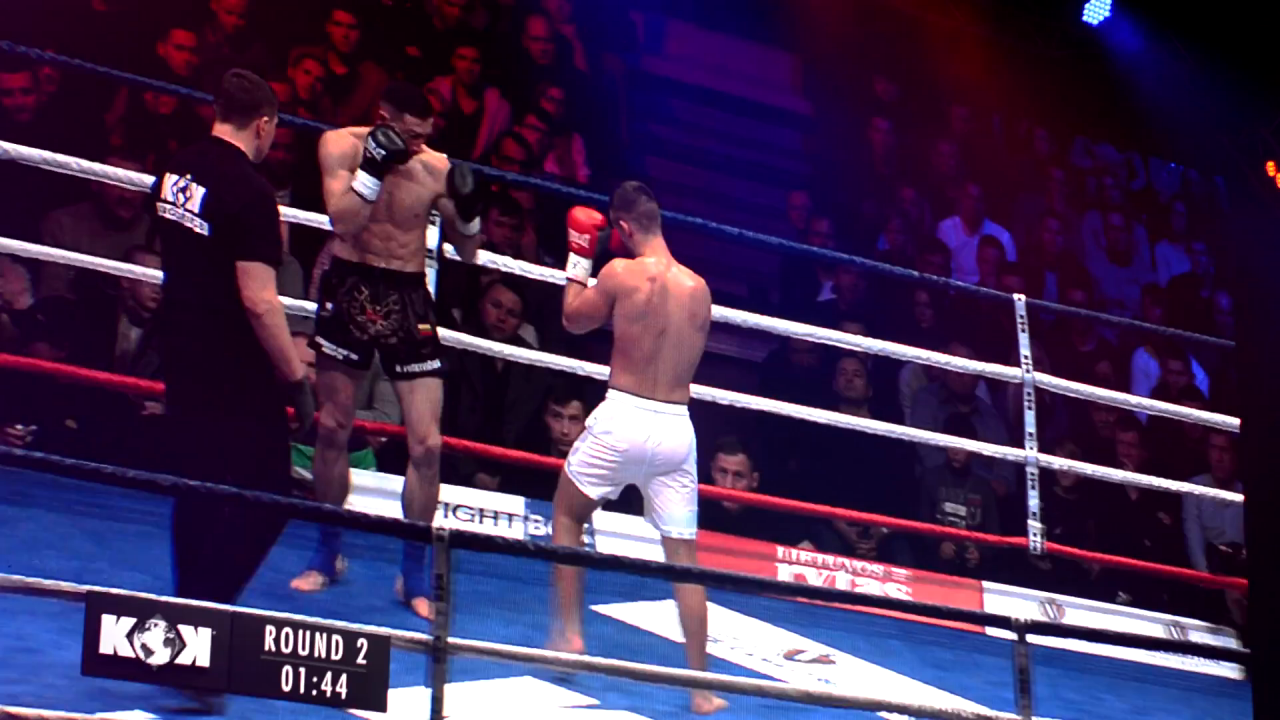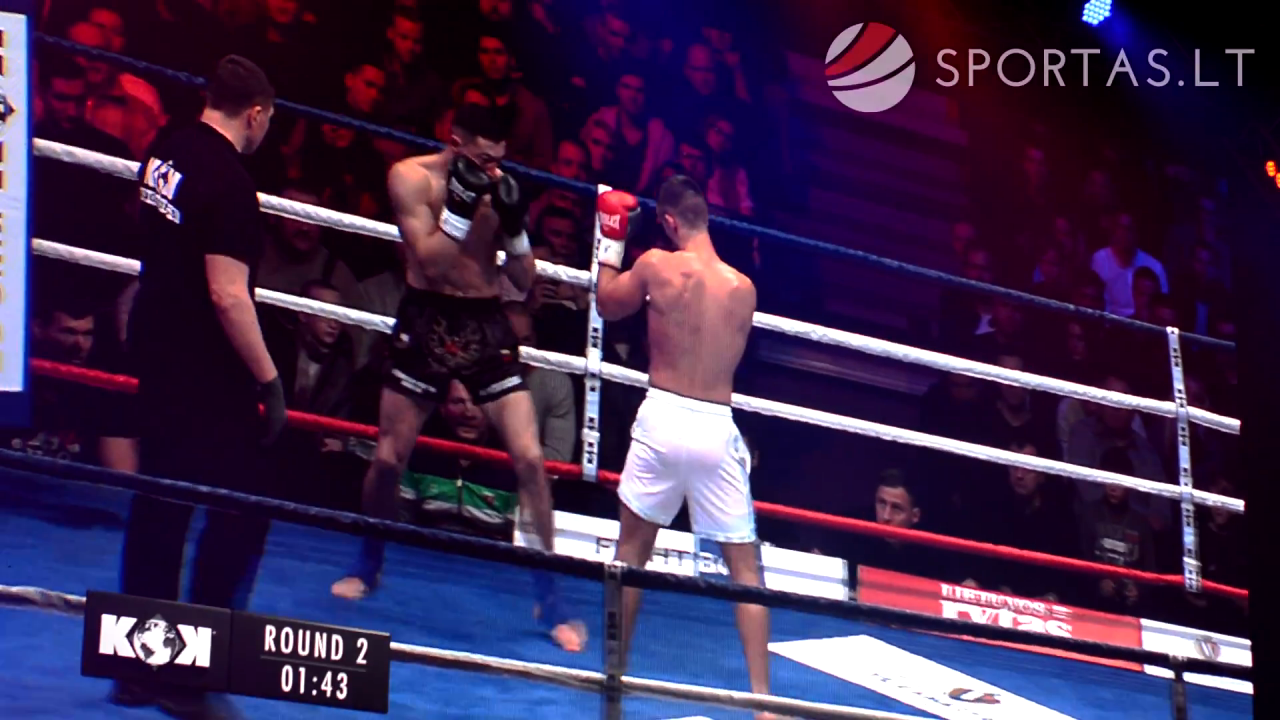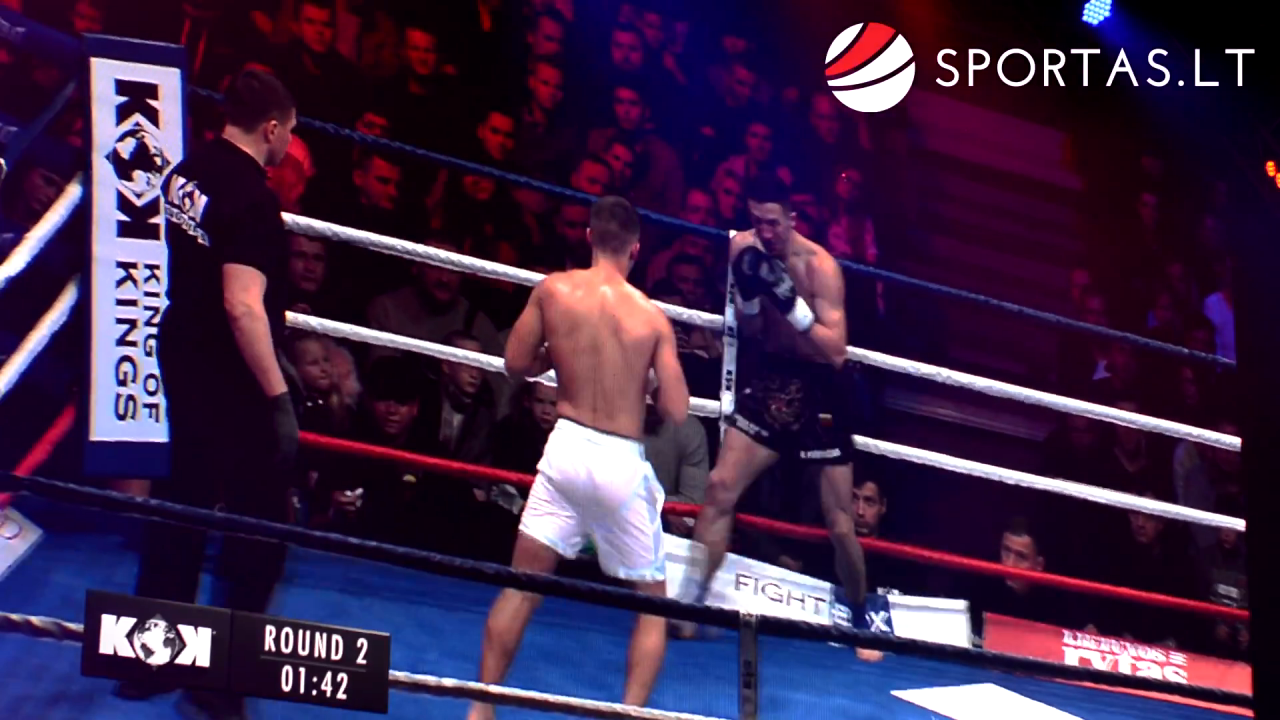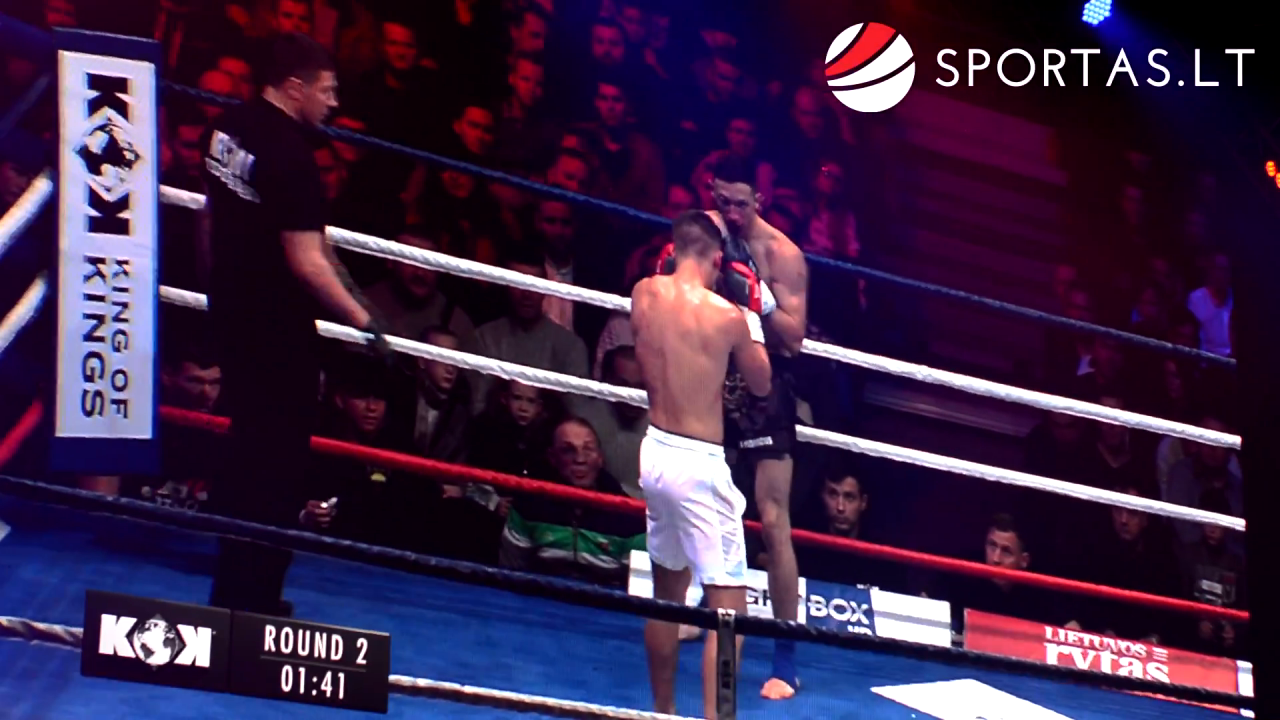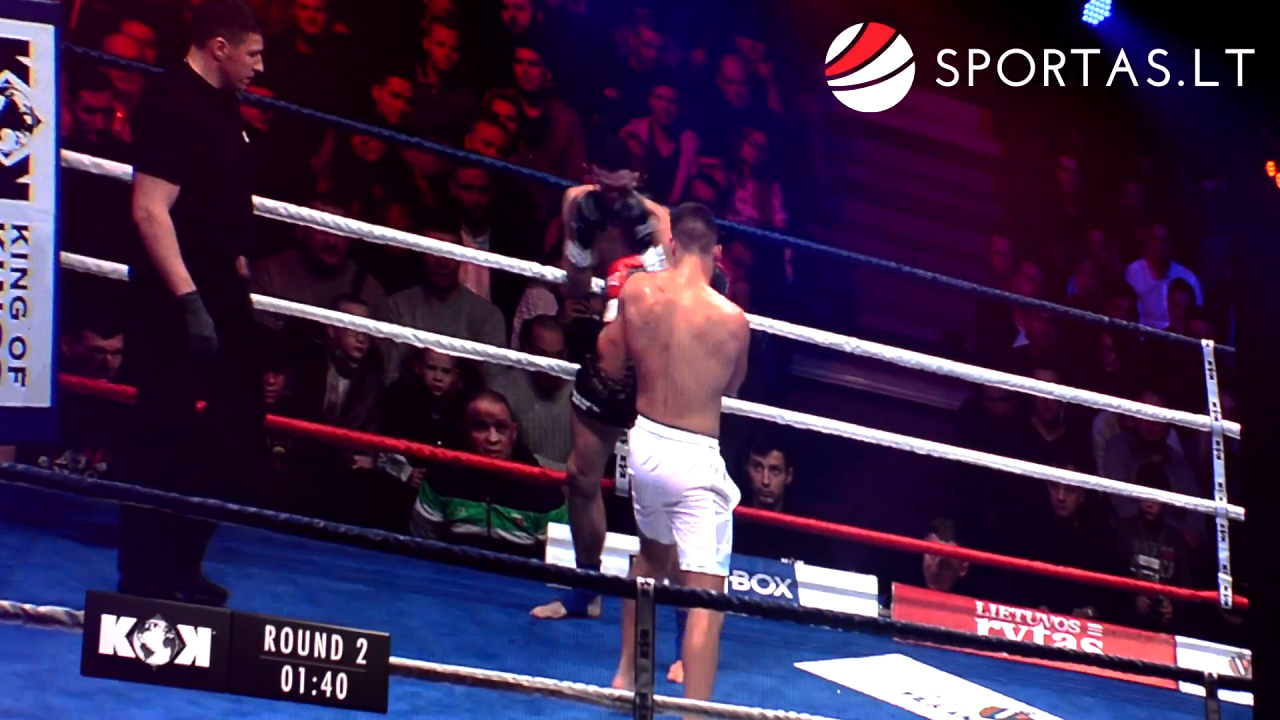
dt=1s
person 1, frame 1
left shoulder: (175, 173)
right shoulder: (247, 191)
right elbow: (259, 301)
right wrist: (298, 380)
left hip: (182, 358)
right hip: (234, 371)
left knee: (202, 501)
right knee: (260, 500)
person 1, frame 2
left shoulder: (164, 153)
right shoulder: (228, 181)
right elbow: (228, 296)
right wrist: (270, 378)
left hip: (156, 349)
right hip: (203, 364)
left knee: (162, 499)
right knee: (239, 505)
person 1, frame 3
left shoulder: (192, 168)
right shoulder: (251, 197)
right elbow: (244, 307)
right wrist: (280, 397)
left hip: (184, 357)
right hip: (231, 373)
left knee: (186, 498)
right knee: (259, 523)
person 1, frame 4
left shoulder: (231, 126)
right shoulder: (289, 153)
left elbow: (212, 218)
right elbow: (309, 263)
right wrist: (366, 323)
left hip: (235, 313)
right hip: (273, 324)
left knee: (253, 448)
right knee: (276, 460)
left ankle: (239, 592)
right ankle: (246, 604)
person 1, frame 5
left shoulder: (221, 104)
right shoulder: (170, 104)
right elbow: (149, 210)
left wrist: (240, 284)
right wrist: (189, 300)
left hip: (218, 290)
right hip: (177, 297)
left knee: (240, 423)
right knee: (165, 440)
left ankle: (178, 561)
right ankle: (145, 581)
person 2, frame 1
left shoulder: (619, 273)
right shoulder: (699, 288)
left elbow: (574, 320)
left wrist: (579, 254)
left hip: (622, 417)
right hip: (674, 428)
left knee: (566, 519)
right knee: (683, 560)
left ankle: (569, 632)
person 2, frame 2
left shoulder: (657, 264)
right shoulder: (744, 287)
left elbow: (608, 303)
left wrist: (610, 238)
left hip: (662, 419)
right hip: (717, 431)
left knee: (634, 549)
right knee: (743, 570)
right ankle: (763, 697)
person 2, frame 3
left shoulder: (552, 290)
right shoulder: (651, 316)
left elbow: (517, 364)
right elbow: (677, 411)
left hip: (566, 451)
right hip: (621, 464)
left knee: (521, 587)
right knee: (652, 607)
person 2, frame 4
left shoulder: (644, 292)
right shoulder: (727, 315)
right elbow: (762, 385)
right wrist: (752, 313)
left hip: (655, 454)
right hip: (698, 465)
left knee: (669, 591)
right knee: (728, 606)
person 2, frame 5
left shoulder: (637, 289)
right shoulder: (732, 317)
left elbow: (608, 369)
left hip: (645, 443)
right hip: (695, 458)
left knee: (654, 552)
right knee: (704, 598)
left ankle: (627, 677)
person 3, frame 1
left shoulder: (438, 169)
right shoulder: (341, 146)
left elbow: (469, 252)
right elbow: (343, 221)
left wrist: (469, 212)
right wrist: (373, 165)
left hip: (409, 298)
right hip: (350, 290)
left knee: (426, 445)
right knee: (331, 430)
left ankle: (414, 576)
right ankle: (328, 553)
person 3, frame 2
left shoulder: (502, 189)
right shoulder: (410, 176)
left elbow: (523, 277)
right elbow: (423, 256)
left wrist: (513, 230)
right wrist: (459, 211)
left hip: (489, 329)
right hip: (428, 321)
left knee: (529, 460)
right knee: (389, 456)
left ankle: (552, 606)
right ankle: (368, 567)
person 3, frame 3
left shoulder: (820, 265)
right shoulder: (742, 248)
left elbow: (836, 349)
right elbow: (746, 327)
left wrist: (790, 302)
right wrist: (747, 294)
left hip: (818, 389)
right hip: (766, 378)
left knee: (839, 523)
right knee: (719, 491)
right ankle: (691, 606)
person 3, frame 4
left shoulder: (781, 251)
left elbow: (793, 339)
left wrist: (753, 280)
left hip: (766, 381)
right hip: (718, 373)
left knee: (771, 522)
left ankle: (785, 659)
person 3, frame 5
left shoulder: (659, 223)
right shoulder: (578, 204)
right elbow: (575, 291)
left wrist: (645, 245)
right wrist: (580, 241)
right knee: (581, 478)
right ankle: (586, 591)
